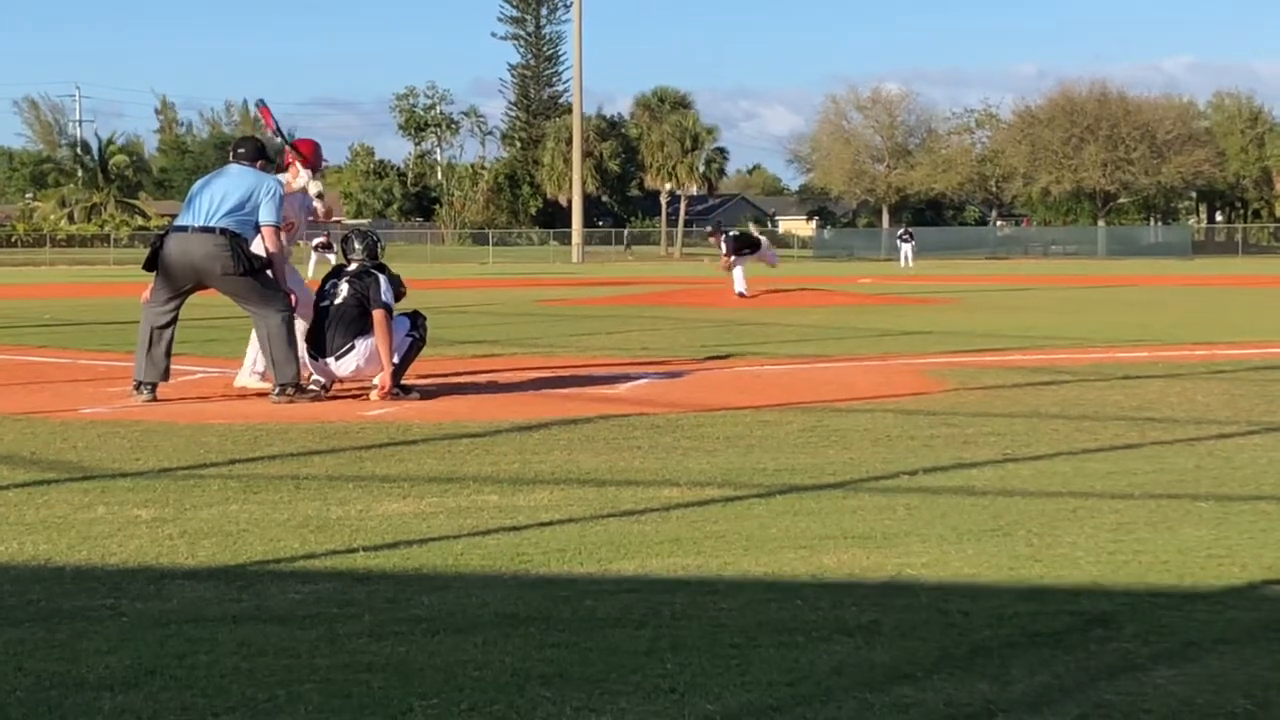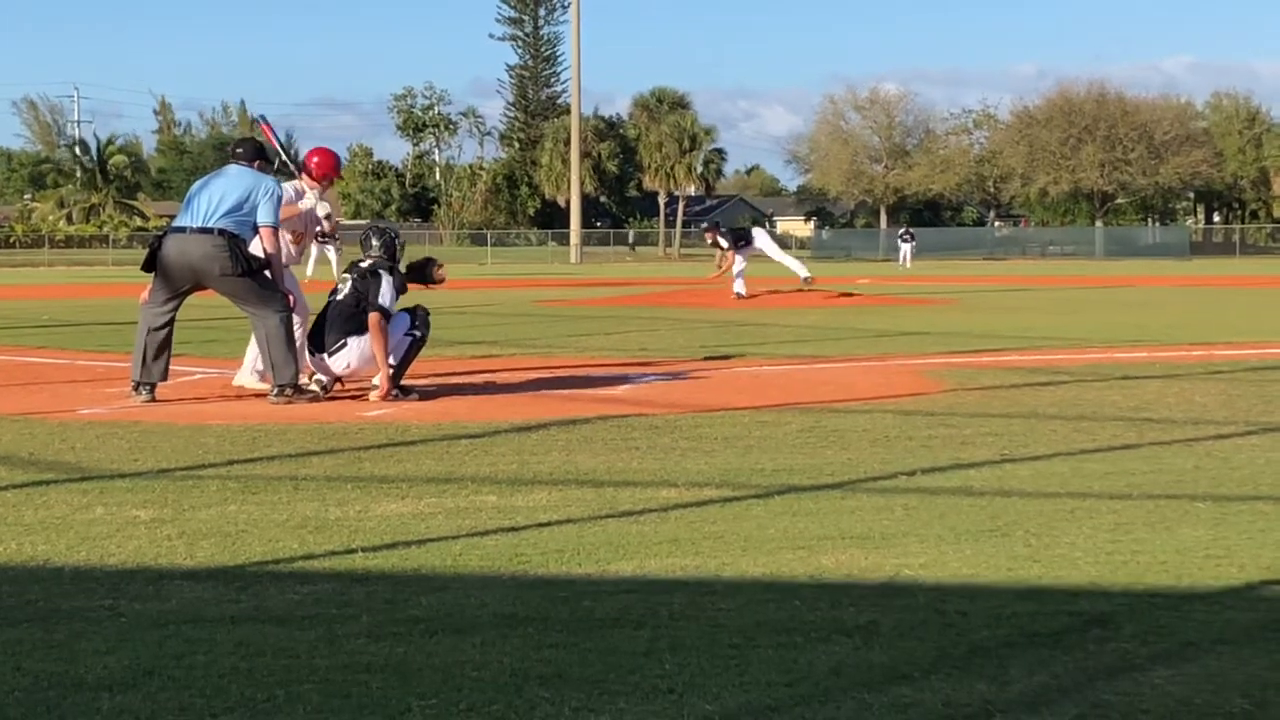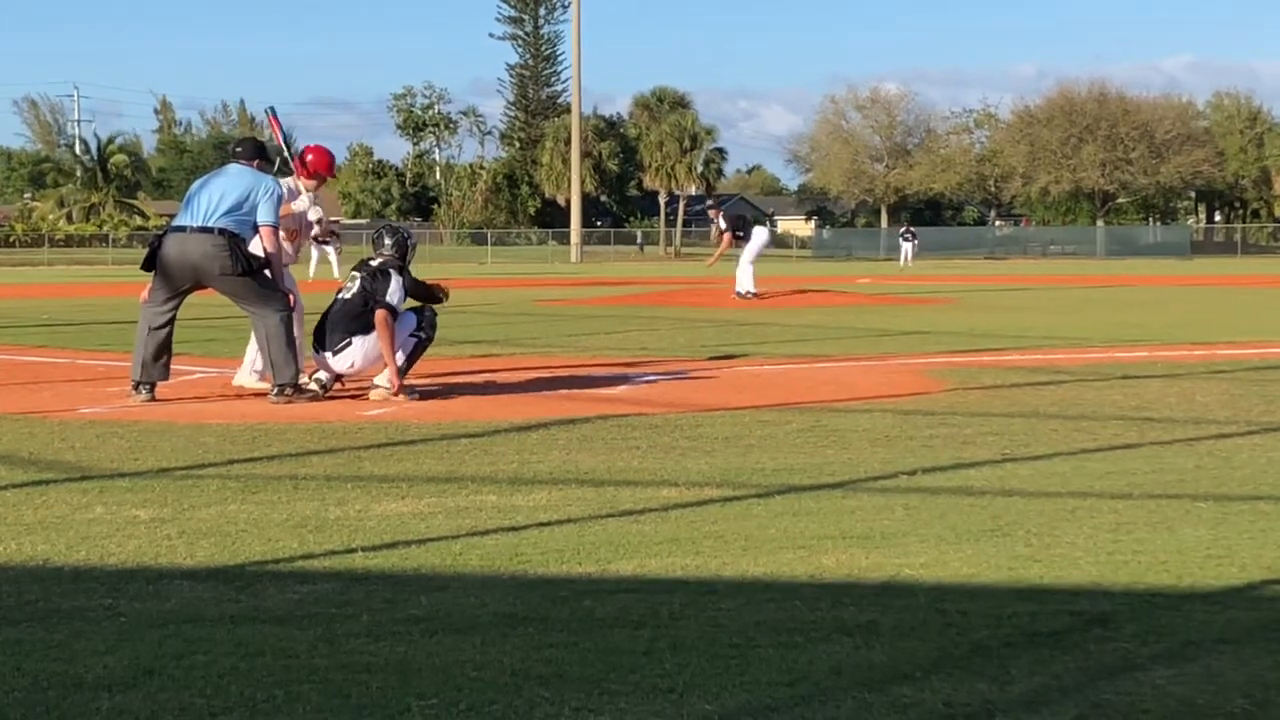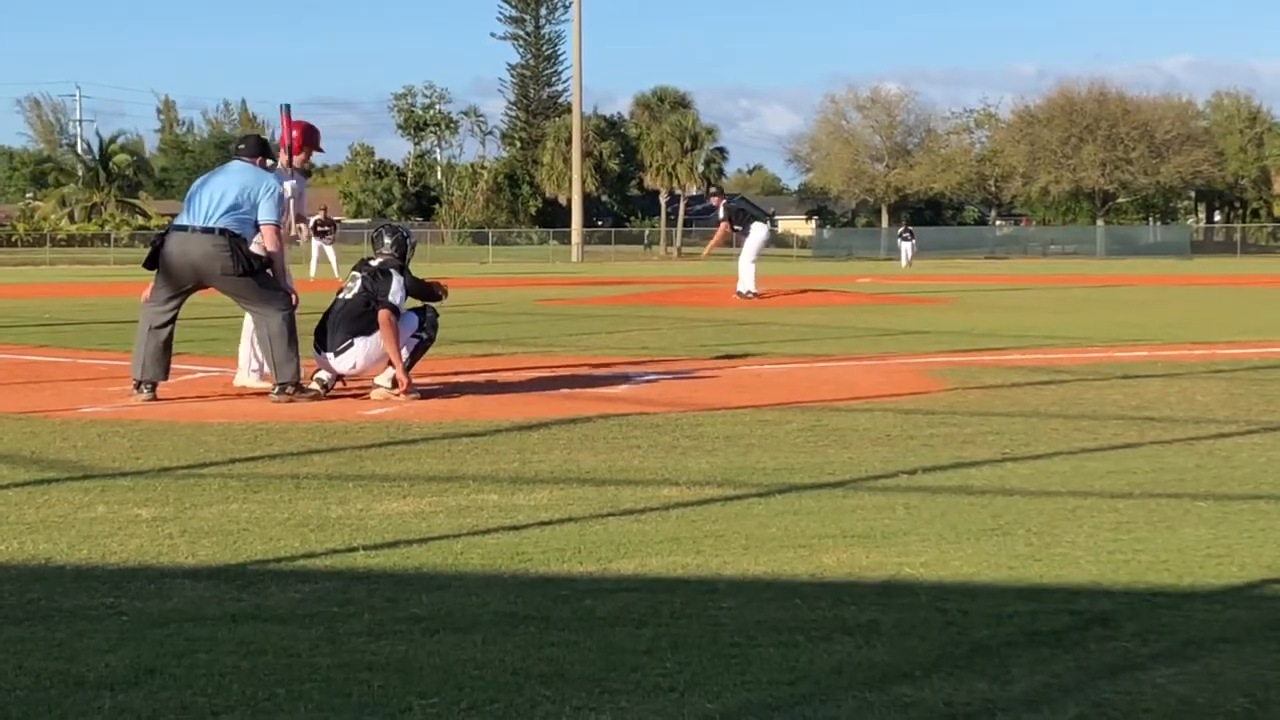
dt=0.3s
person 1, frame 1
left shoulder: (205, 180)
right shoulder: (268, 183)
right elbow: (271, 239)
left wrist: (159, 279)
right wrist: (282, 286)
left hip: (175, 246)
right hip: (219, 249)
left knee: (157, 308)
right knee: (276, 307)
left ankle: (144, 385)
right ankle: (286, 386)
person 1, frame 2
left shoulder: (204, 181)
right shoulder: (266, 183)
right elbow: (268, 239)
left wrist: (157, 280)
right wrist: (280, 286)
left hip: (173, 247)
right hip: (217, 250)
left knee: (154, 309)
right knee: (274, 307)
left ankle: (143, 386)
right ankle: (284, 387)
person 1, frame 3
left shoulder: (204, 180)
right shoulder: (266, 183)
right elbow: (269, 238)
left wrist: (157, 278)
right wrist: (280, 284)
left hip: (174, 246)
right hip: (217, 249)
left knee: (155, 308)
right knee: (275, 307)
left ankle: (143, 385)
right ankle: (285, 385)
person 1, frame 4
left shoulder: (207, 178)
right shoulder: (267, 181)
right elbow: (270, 237)
left wrist: (159, 276)
right wrist: (282, 283)
left hip: (176, 245)
right hip: (219, 249)
left knee: (156, 307)
right knee: (277, 306)
left ankle: (144, 384)
right ankle: (286, 384)
person 2, frame 1
left shoulder: (305, 190)
right shoulder: (277, 183)
left elbow: (325, 215)
left wrist: (319, 198)
right wrist: (293, 186)
left hip: (281, 261)
right hip: (259, 259)
left knee: (304, 307)
right ankle: (250, 374)
person 2, frame 2
left shoulder: (316, 199)
right shoulder: (288, 191)
left elbow: (330, 232)
left wrist: (327, 217)
right wrist: (301, 206)
left hip: (282, 266)
left knee: (300, 314)
left ankle: (294, 371)
right ankle: (250, 373)
person 2, frame 3
left shoulder: (308, 197)
right shoulder: (280, 189)
left elbow: (316, 232)
left wrist: (319, 222)
right wrist: (295, 208)
left hip: (281, 265)
right hip: (260, 261)
left knee: (295, 313)
left ankle: (294, 370)
right ankle: (250, 373)
person 2, frame 4
left shoulder: (298, 178)
left elbow: (297, 214)
left wrist: (300, 223)
right wrist: (282, 196)
left hip: (277, 247)
right hip: (257, 245)
right ankle: (248, 372)
person 3, frame 1
left shoulder: (332, 276)
right shoulder: (376, 277)
right elbow: (380, 319)
right wrist: (389, 370)
left hip: (316, 363)
right hip: (349, 359)
right knee: (415, 322)
left ankle: (321, 380)
right ankle: (388, 385)
person 3, frame 2
left shoulder: (352, 270)
right shoulder: (383, 276)
right elbow: (375, 322)
right wrist: (385, 373)
left hip: (316, 358)
right hip: (346, 355)
right knee: (418, 317)
left ankle: (322, 380)
right ankle: (388, 386)
person 3, frame 3
left shoulder: (362, 268)
right shoulder: (392, 275)
right elbow: (382, 319)
left wrist: (433, 291)
right wrist: (393, 369)
left hip: (320, 355)
right hip: (350, 354)
right knee: (424, 318)
left ankle: (323, 378)
right ankle: (385, 384)
person 3, frame 4
left shoulder: (361, 267)
right shoulder: (392, 275)
right elbow: (386, 319)
left wrist: (433, 288)
right wrist: (400, 369)
left hip: (321, 355)
right hip: (350, 357)
right knee: (426, 318)
left ankle: (325, 378)
right ankle: (387, 383)
